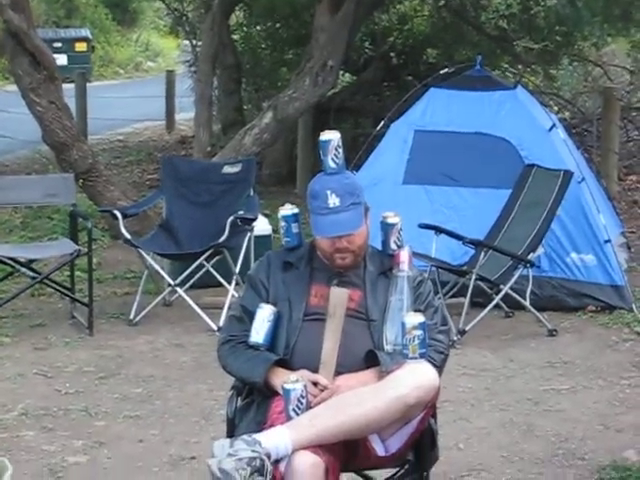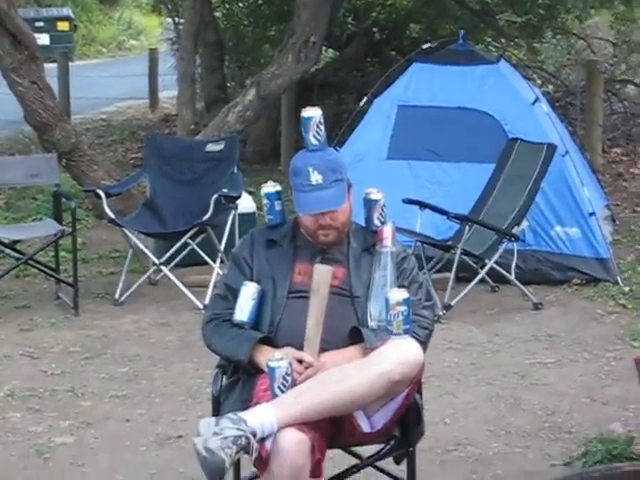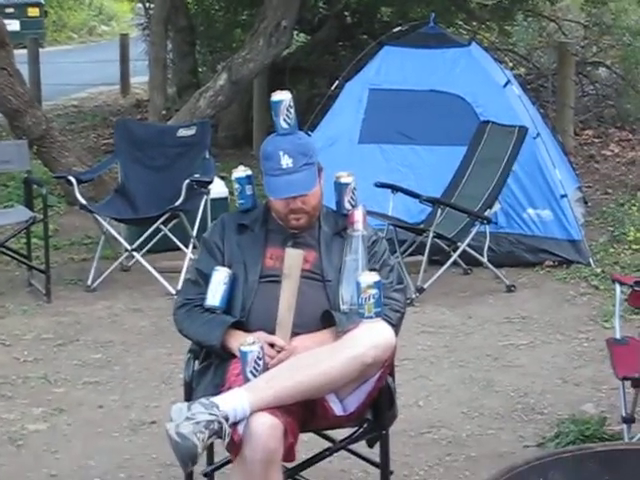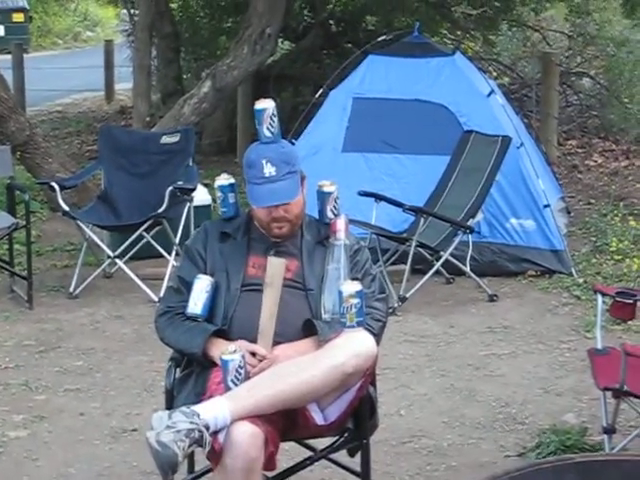
dt=0.3s
person 1, frame 1
right shoulder: (276, 268)
left elbow: (434, 347)
right elbow: (232, 344)
left wrist: (363, 382)
right wrist: (280, 377)
left hip: (377, 416)
right hip: (300, 409)
left knee: (422, 378)
left ankle: (263, 445)
person 1, frame 2
right shoulder: (260, 247)
left elbow: (419, 324)
right elbow: (217, 323)
left wrist: (346, 359)
right wrist: (266, 355)
left hip: (364, 394)
right hip: (285, 385)
left knee: (406, 354)
right knee: (288, 447)
left ankle: (248, 424)
person 1, frame 3
right shoulder: (231, 231)
left elbow: (390, 307)
right elbow: (188, 308)
left wrist: (320, 341)
right wrist: (238, 340)
left hip: (337, 376)
right hip: (257, 370)
left knee: (378, 338)
right knee: (261, 432)
left ankle: (220, 410)
person 1, frame 4
right shoulder: (213, 239)
left elbow: (372, 315)
right elbow: (170, 316)
left wrist: (302, 350)
right wrist: (219, 348)
left hip: (319, 386)
left knee: (360, 347)
right knee: (241, 441)
left ankle: (202, 419)
